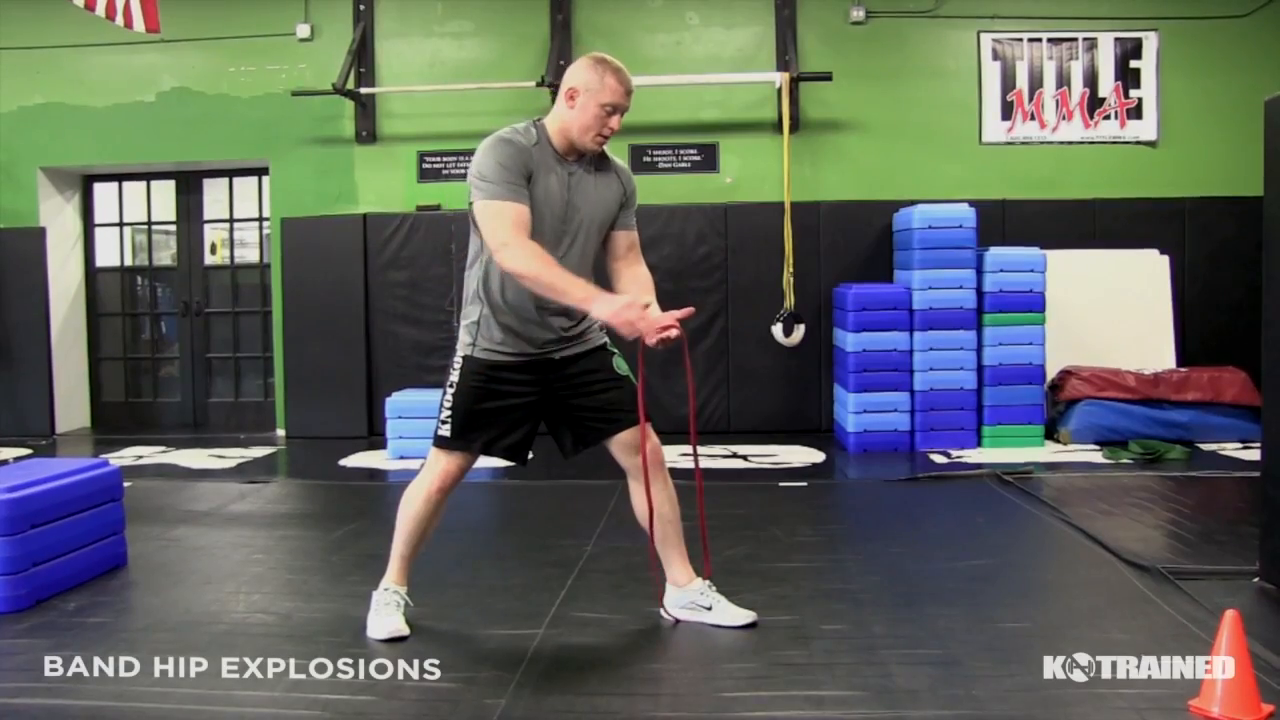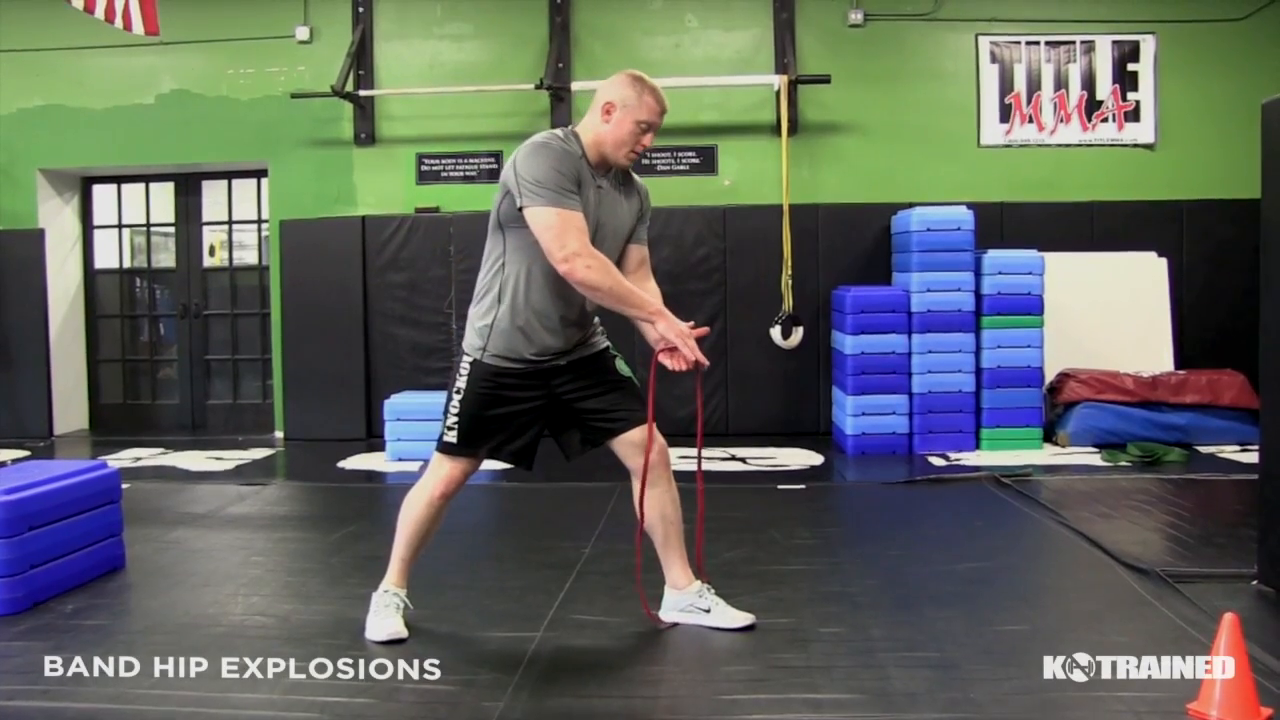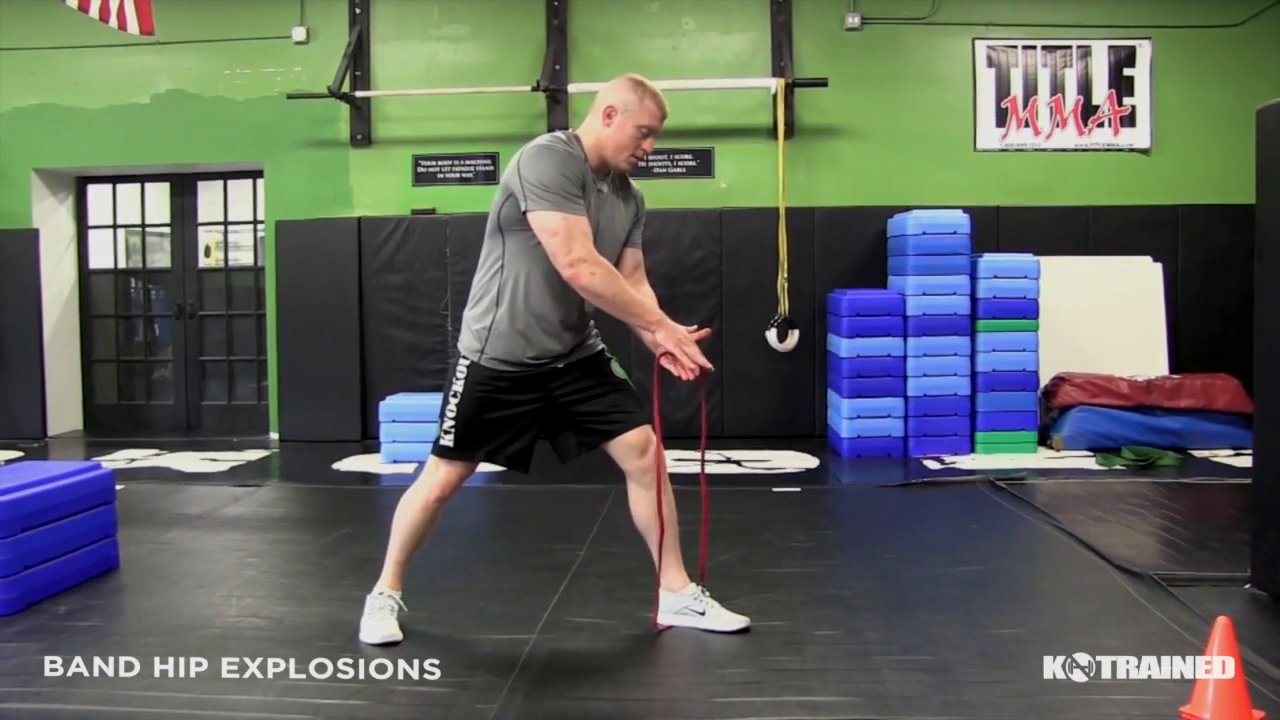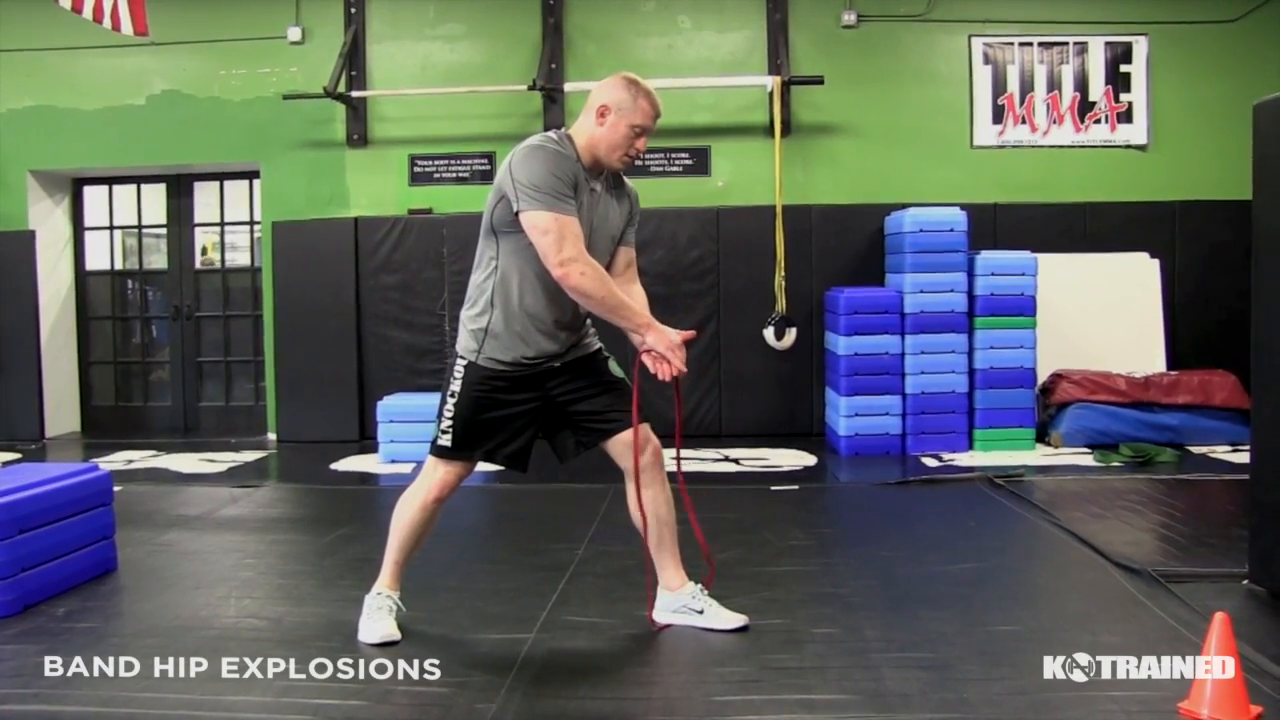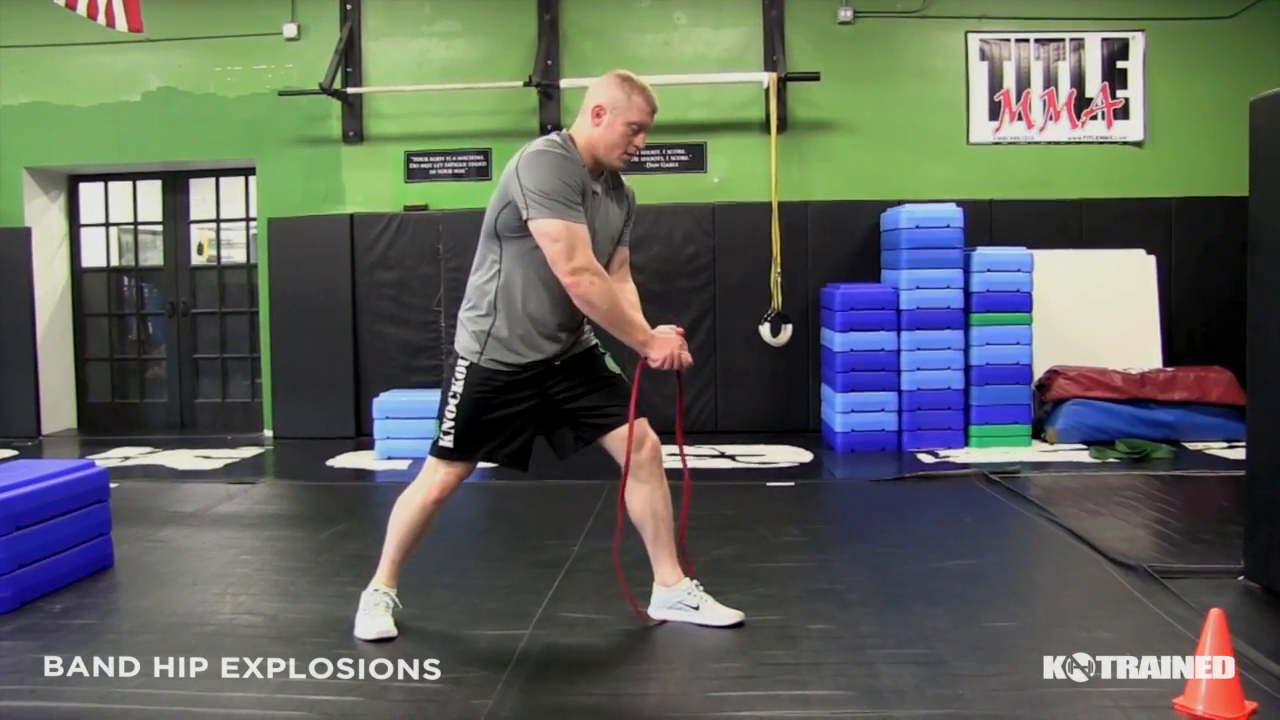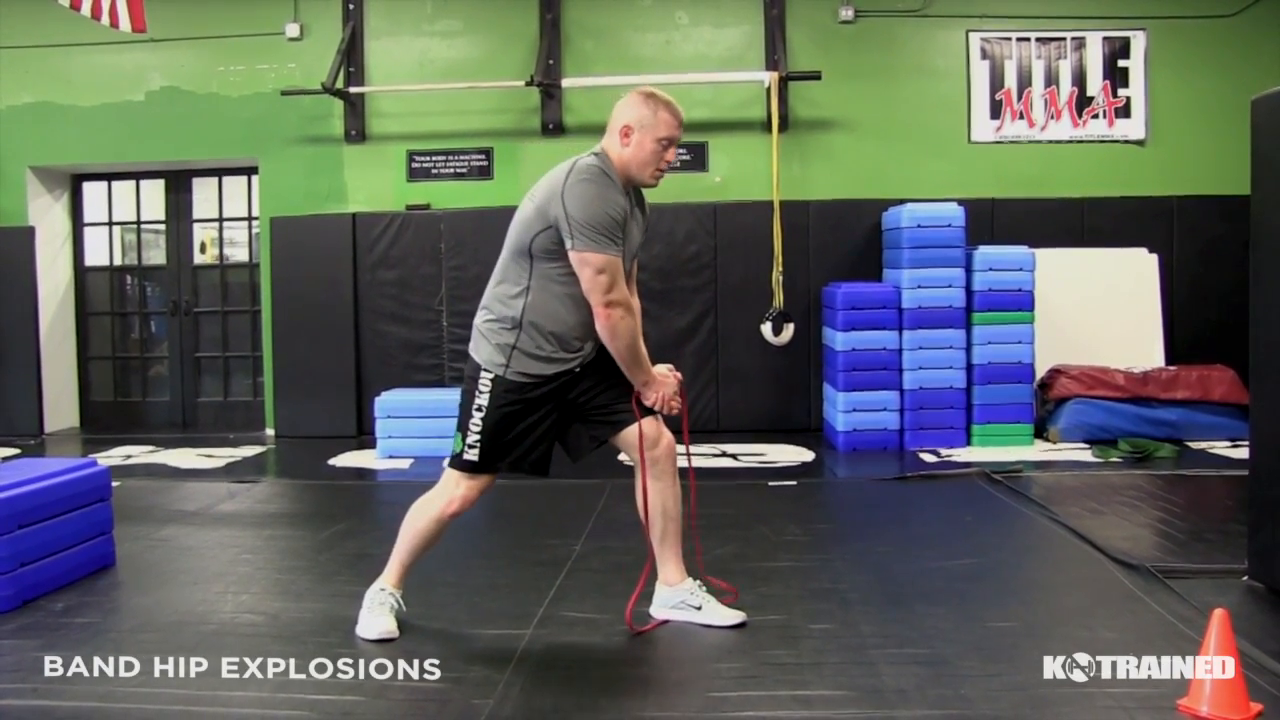
dt=0.7s
person 1, frame 1
left shoulder: (616, 179)
right shoulder: (505, 152)
left elbow: (627, 261)
right elbow: (510, 250)
left wrist: (648, 315)
right wrist: (599, 302)
left hip: (578, 349)
right hip: (497, 349)
left knee: (646, 453)
right knee: (442, 472)
left ankle: (684, 590)
right ankle: (391, 590)
person 1, frame 2
left shoulder: (632, 193)
right shoulder: (544, 158)
left elbow: (635, 277)
right elbow: (572, 261)
left wrist: (657, 334)
right wrist: (660, 317)
left hip: (579, 351)
right hip: (503, 354)
left knee: (650, 453)
right knee: (446, 477)
left ankle: (682, 593)
right ankle: (391, 593)
person 1, frame 3
left shoulder: (628, 196)
right shoulder: (547, 161)
left elbow: (631, 281)
right elbow: (578, 267)
left wrist: (657, 340)
right wrist: (662, 325)
left hip: (574, 354)
right hip: (500, 356)
left knee: (645, 453)
right knee: (442, 480)
left ankle: (677, 595)
right ankle: (385, 595)
person 1, frame 4
left shoulder: (622, 196)
right shoulder: (540, 160)
left elbow: (623, 280)
right elbow: (568, 268)
left wrist: (646, 340)
right wrist: (649, 329)
left hip: (571, 353)
right hip: (497, 355)
left knee: (644, 451)
right knee: (440, 480)
left ankle: (675, 594)
right ankle: (384, 594)
person 1, frame 5
left shoulder: (618, 193)
right shoulder: (545, 165)
left elbow: (616, 279)
right elbow: (578, 277)
left wrist: (647, 338)
right wrist: (648, 341)
left hip: (567, 352)
right hip: (497, 354)
left knee: (643, 448)
right knee: (440, 480)
left ankle: (671, 590)
right ankle: (380, 592)
person 1, frame 6
left shoulder: (629, 199)
right shoulder: (587, 189)
left elbow: (626, 299)
right elbow: (609, 309)
left wrist: (643, 372)
right wrist: (645, 380)
left hip: (579, 356)
right hip: (512, 361)
left knee: (657, 446)
right knee: (460, 491)
left ankle: (674, 590)
right ankle: (386, 590)
